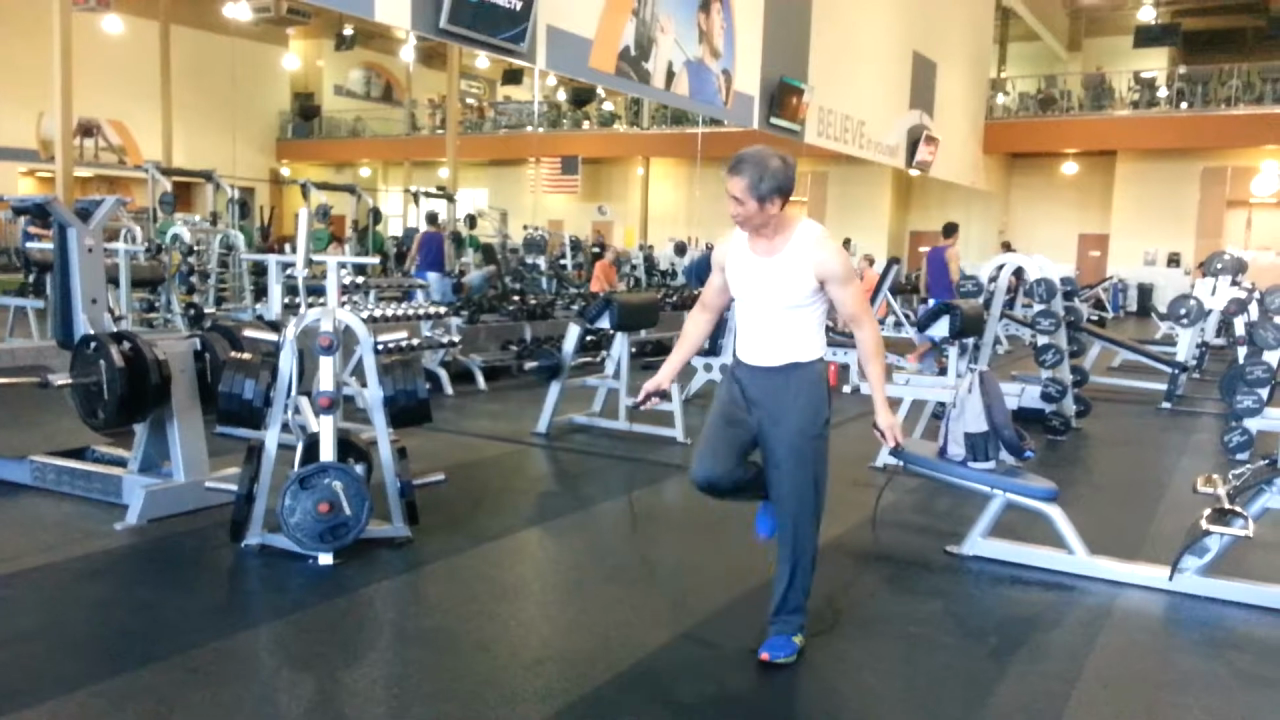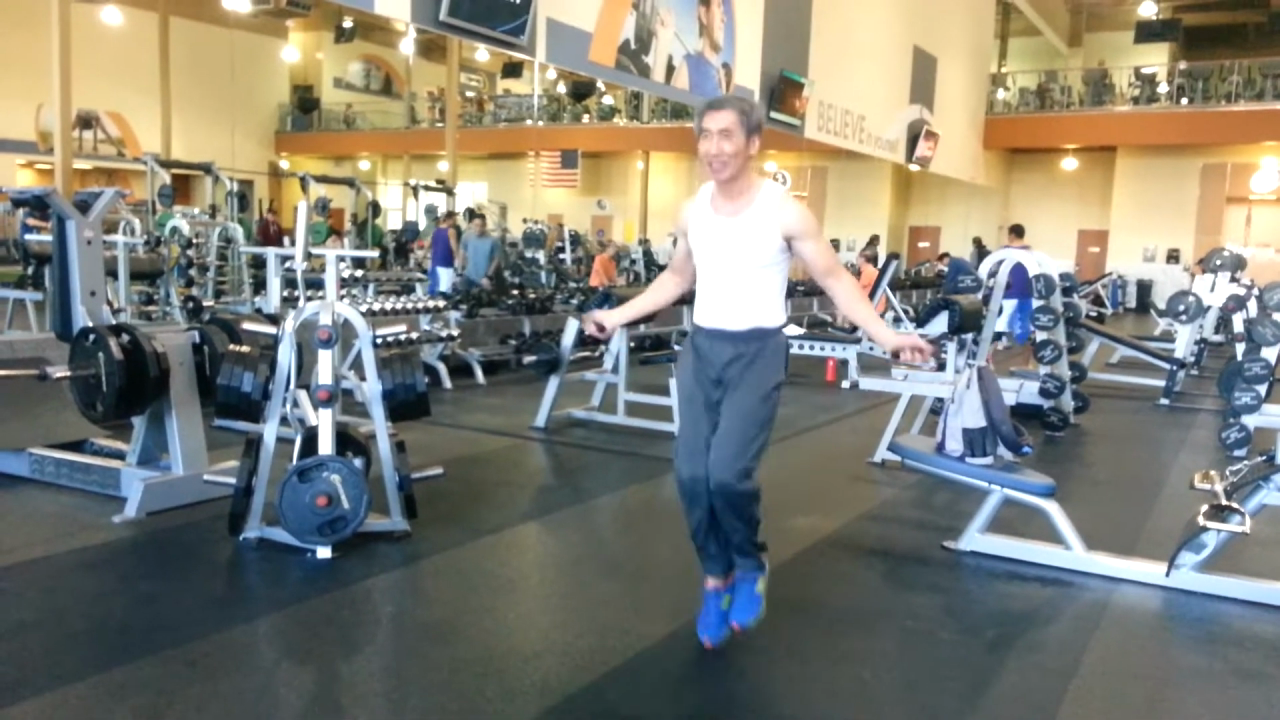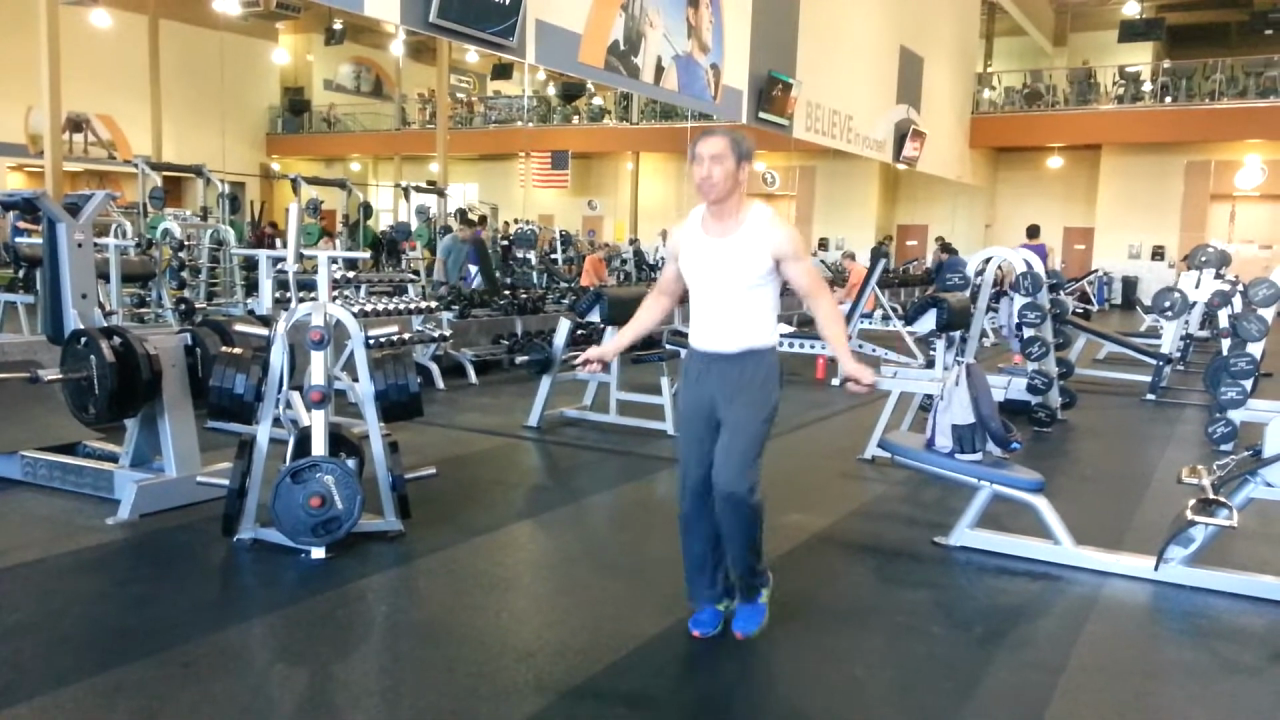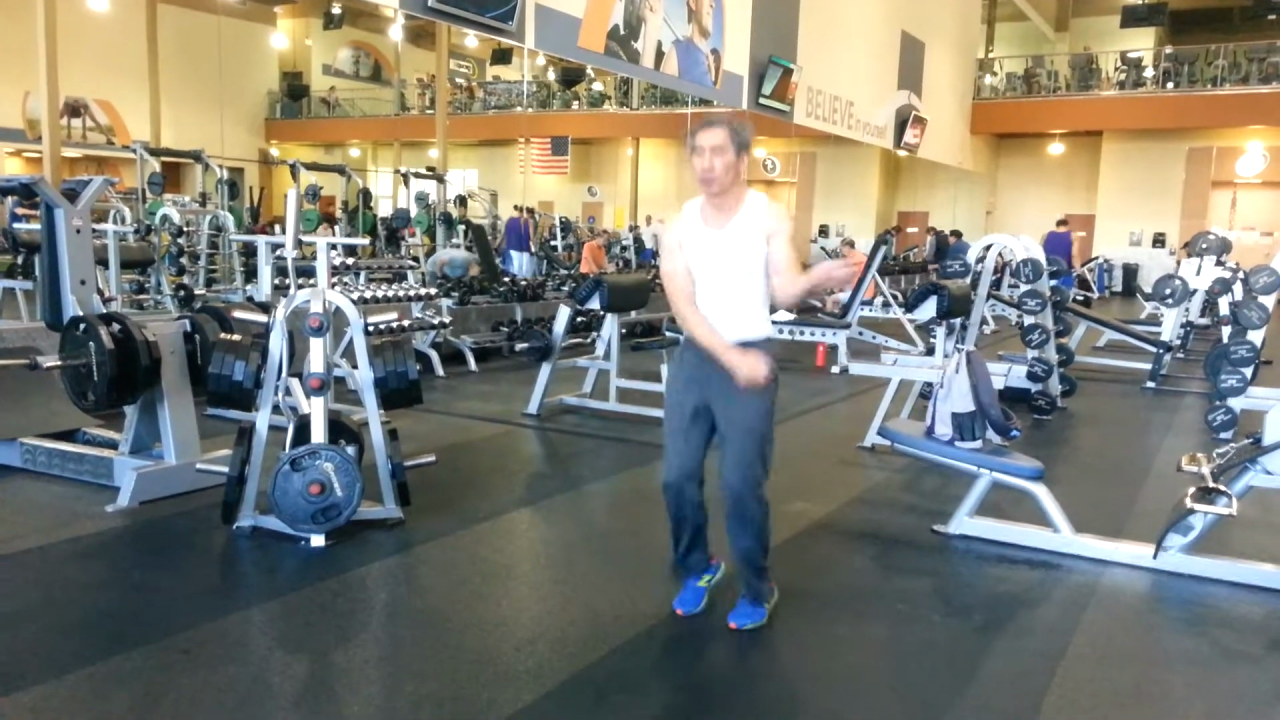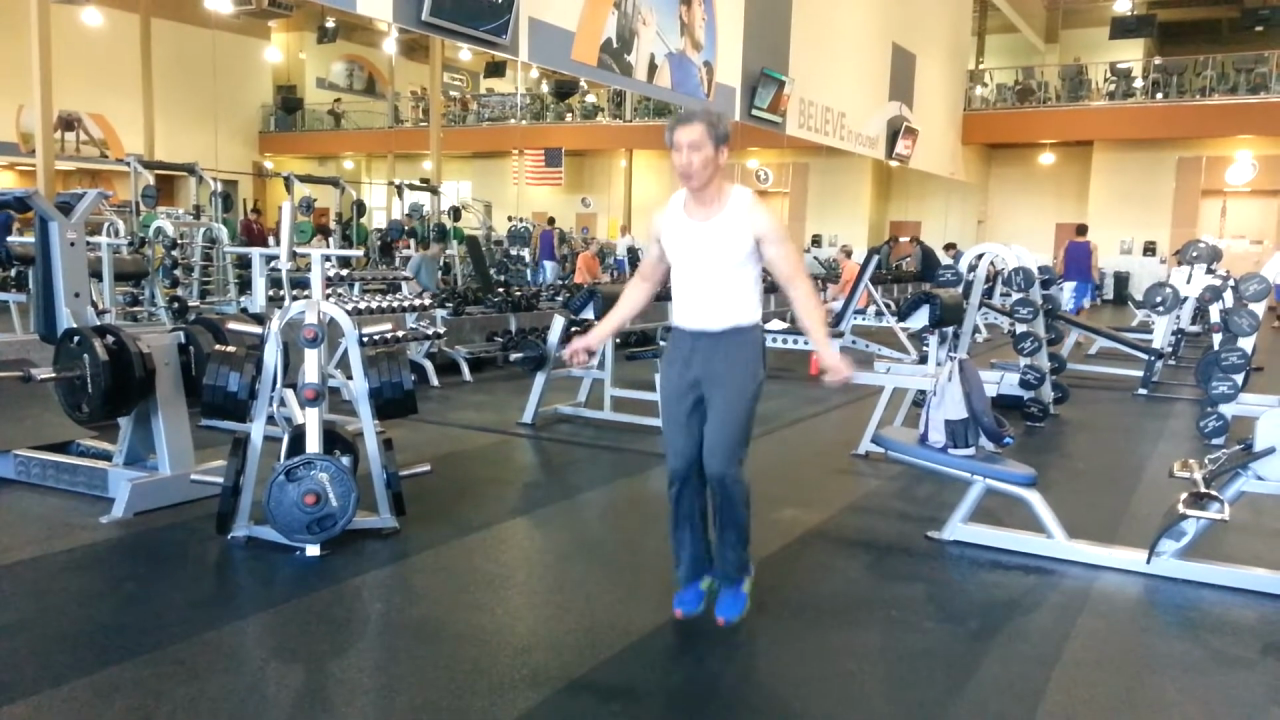
dt=1s
person 1, frame 1
left shoulder: (821, 250)
right shoulder: (729, 248)
left elbow: (862, 325)
right elbow: (705, 311)
left wrist: (881, 404)
right wrist: (667, 372)
left hip: (798, 384)
right hip: (742, 378)
left knee: (797, 510)
right knee: (709, 472)
left ankle: (787, 624)
right ankle: (766, 489)
person 1, frame 2
left shoulder: (784, 211)
right shoulder: (692, 211)
left elbow: (834, 278)
left wrist: (883, 335)
right wrist: (620, 316)
left hip: (757, 351)
right hip: (701, 348)
left knee: (727, 472)
right knee: (691, 473)
left ankle: (749, 562)
right ankle: (718, 572)
person 1, frame 3
left shoulder: (775, 233)
right shoulder: (682, 237)
left elbow: (818, 298)
right elbow: (663, 298)
left wrist: (846, 360)
right wrist: (613, 346)
left hip: (753, 370)
right hip: (699, 369)
left knee: (733, 486)
right knee: (696, 493)
left ankle: (752, 587)
right ankle: (711, 594)
person 1, frame 4
left shoulder: (769, 217)
right shoulder: (679, 226)
left elbow: (785, 290)
right elbow: (683, 305)
left wrist: (820, 278)
right wrist: (730, 358)
left hip: (752, 356)
right hip: (695, 357)
left knee: (741, 485)
right knee: (678, 477)
left ankle: (756, 590)
right ankle: (698, 568)
person 1, frame 5
left shoulder: (754, 213)
right shoulder: (666, 218)
left elbow: (797, 283)
right elbow: (645, 282)
left wrist: (825, 347)
right wrist: (599, 333)
left hip: (735, 348)
right hip: (683, 346)
left knee: (722, 468)
right knee: (682, 469)
left ankle: (734, 573)
right ankle: (694, 573)
